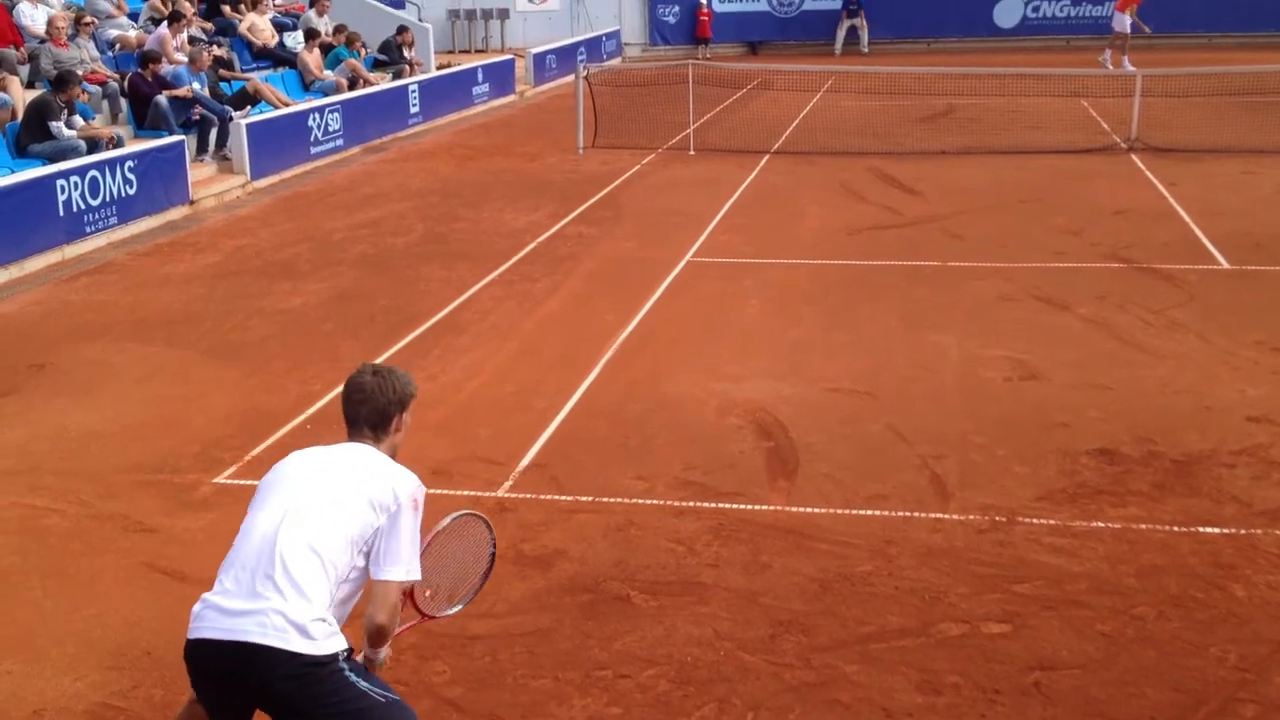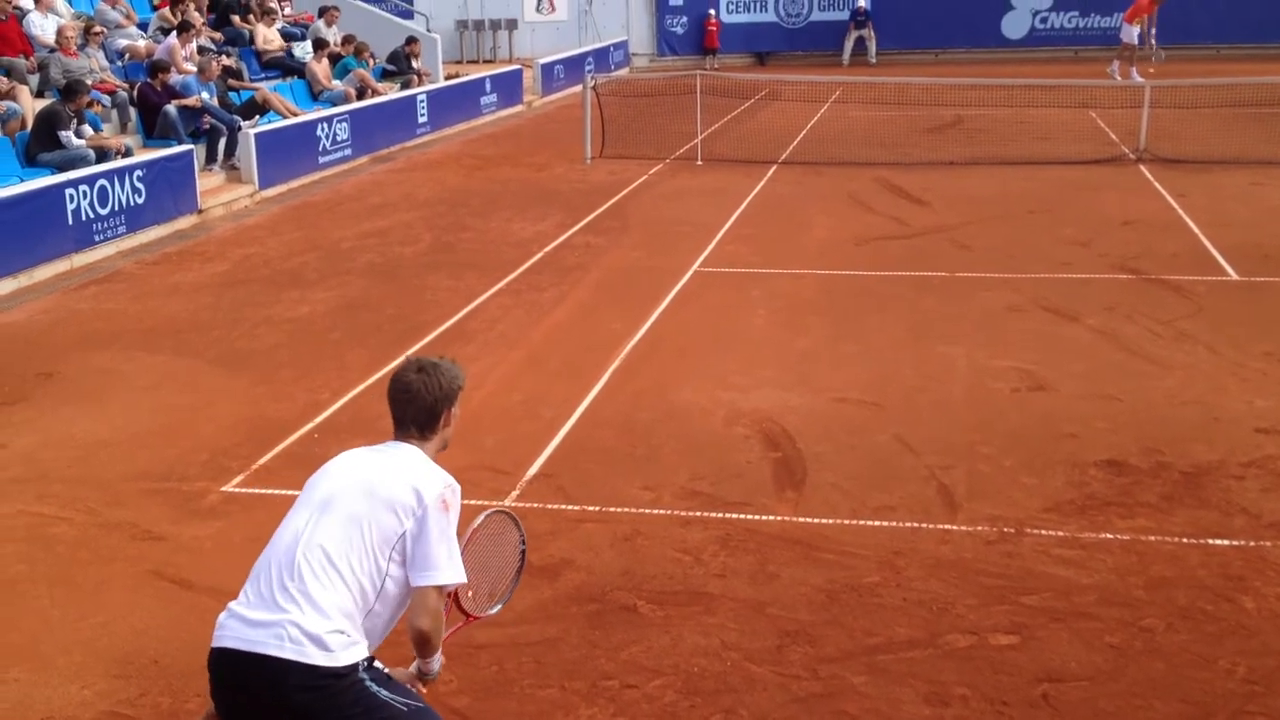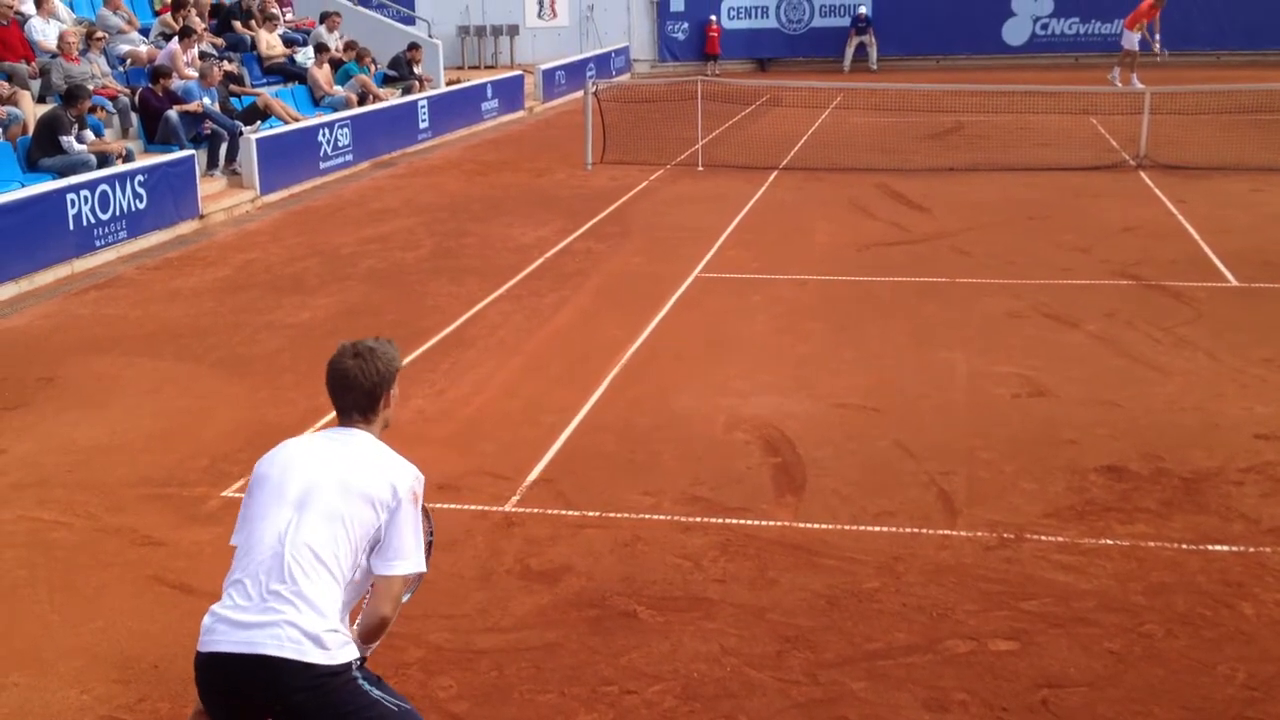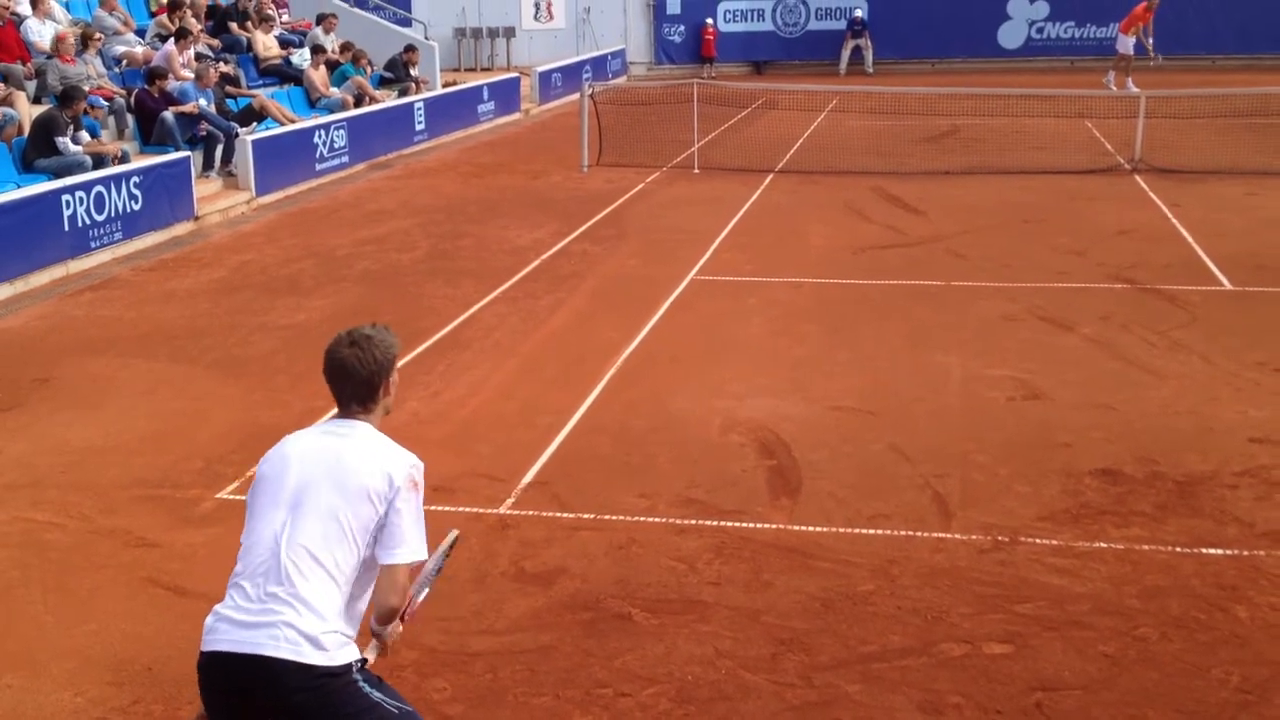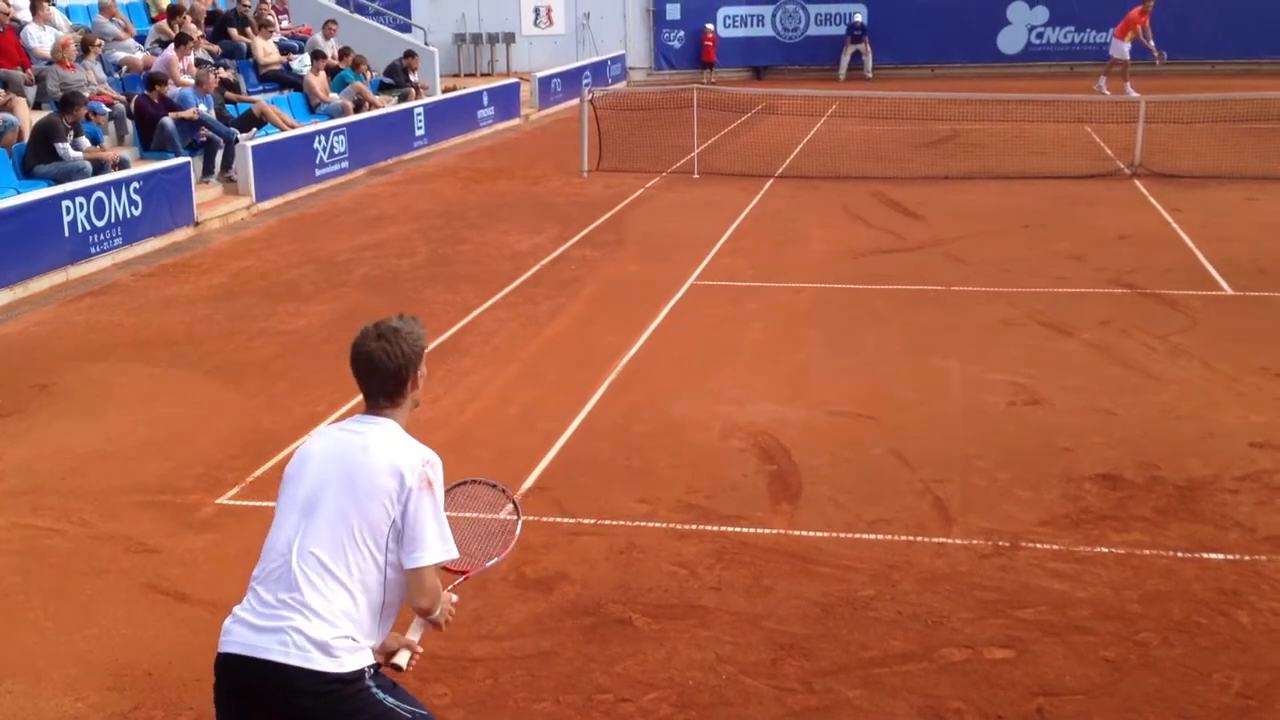
dt=0.4s
person 1, frame 1
left shoulder: (291, 462)
right shoulder: (400, 483)
right elbow: (382, 614)
right wrist: (375, 655)
left hip: (210, 634)
right hip: (291, 646)
person 1, frame 2
left shoulder: (343, 463)
right shoulder: (434, 485)
right elbow: (424, 620)
left wrist: (378, 673)
right wrist: (429, 664)
left hip: (233, 646)
right hip: (309, 660)
person 1, frame 3
left shoulder: (277, 455)
right shoulder: (398, 475)
right elbow: (384, 607)
right wrist: (358, 647)
left hip: (221, 648)
right hip: (305, 660)
person 1, frame 4
left shoulder: (282, 450)
right shoulder: (397, 465)
right elbow: (391, 597)
right wrist: (381, 630)
left hip: (224, 648)
right hip: (306, 661)
person 1, frame 5
left shoulder: (313, 445)
right shoulder: (414, 462)
right elbow: (423, 597)
left wrist: (371, 642)
right wrist: (440, 608)
left hip: (241, 651)
right hip: (319, 667)
